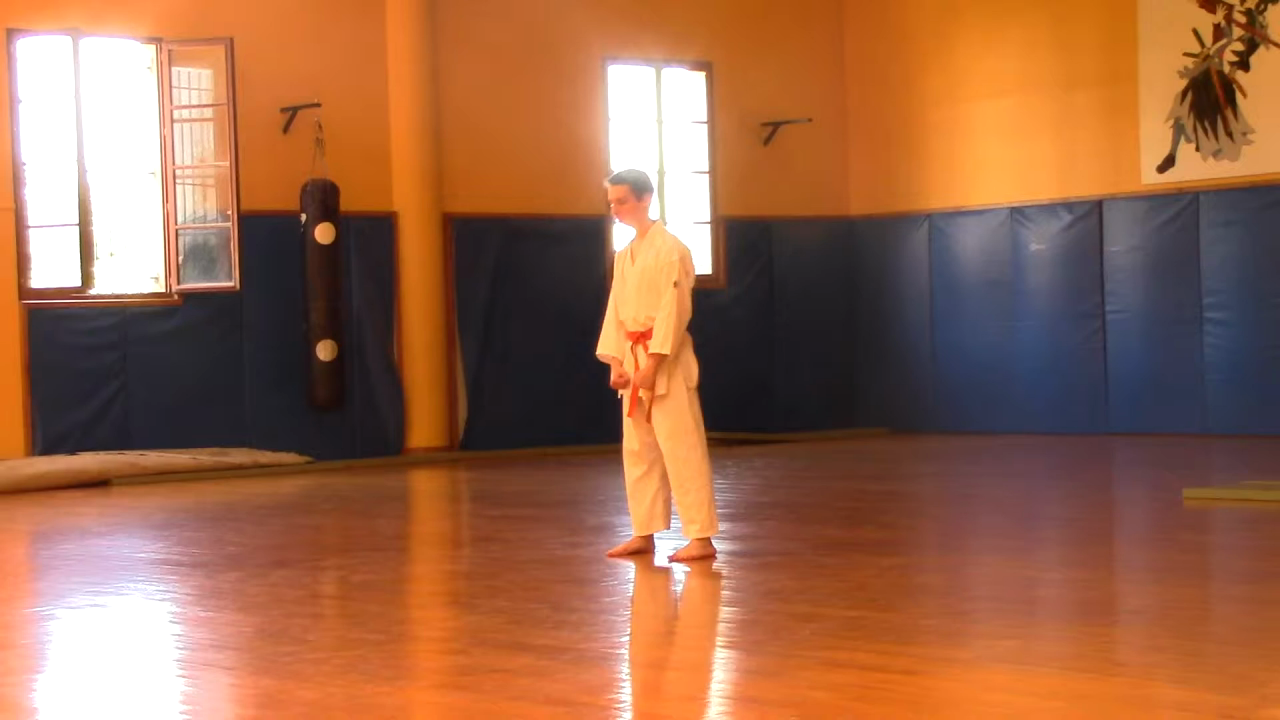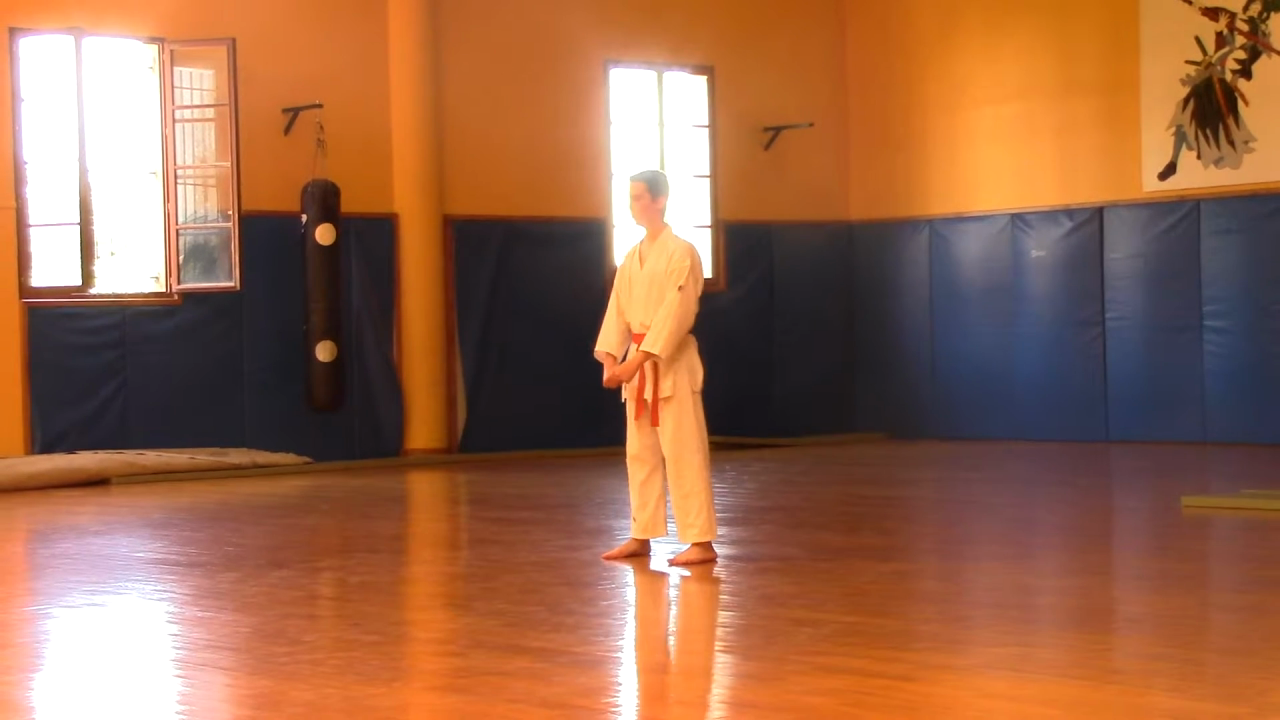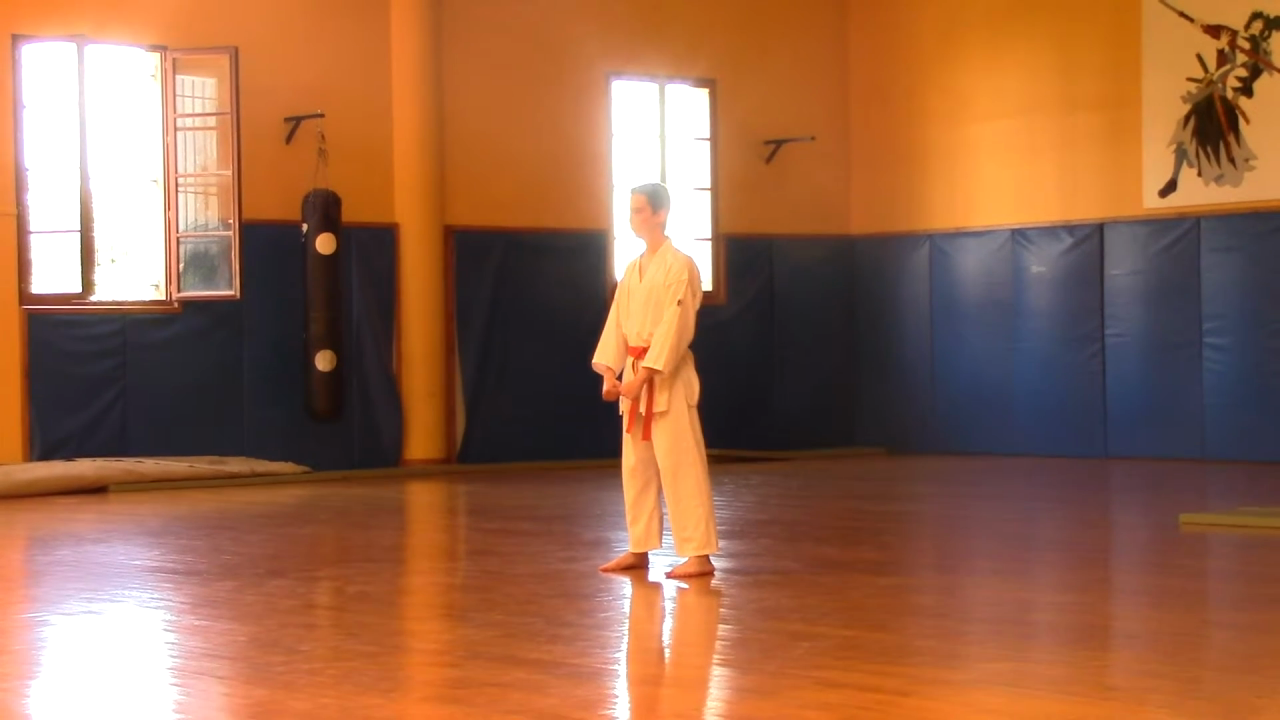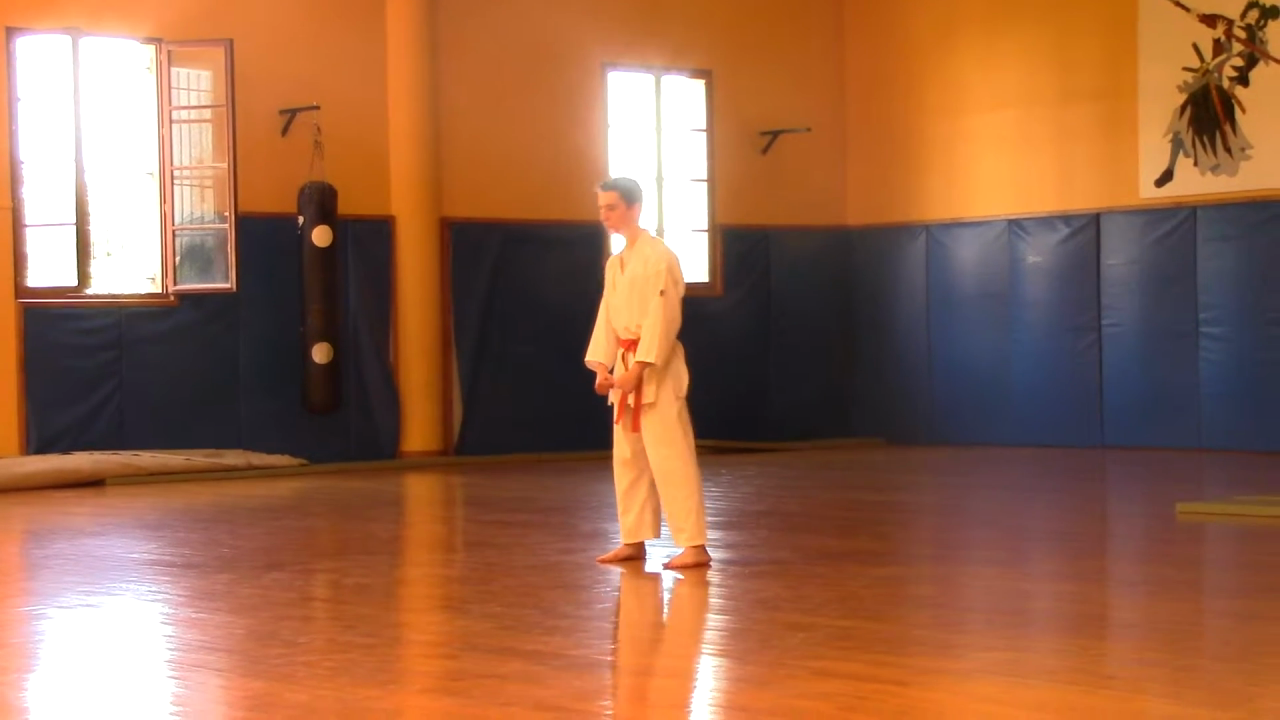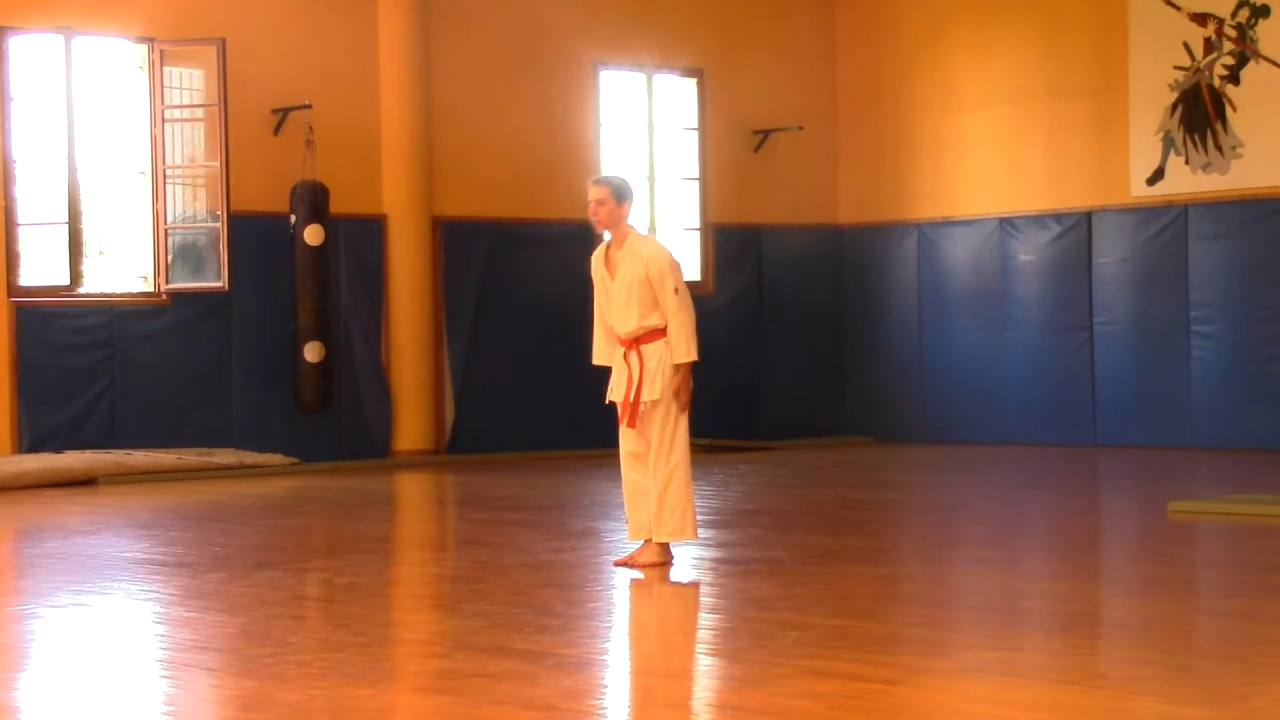
dt=1s
person 1, frame 1
left shoulder: (670, 249)
right shoulder: (624, 255)
left elbow: (674, 312)
right elbow: (616, 311)
left wrist: (652, 363)
right wrist: (616, 362)
left hip: (666, 358)
right hip: (634, 358)
left knee: (681, 447)
right knee: (638, 451)
left ankle: (701, 537)
right ankle: (644, 533)
person 1, frame 2
left shoulder: (681, 252)
right shoulder: (631, 257)
left elbow: (675, 314)
right elbow: (617, 310)
left wrist: (638, 359)
right wrist: (611, 359)
left hip: (671, 361)
right hip: (638, 362)
left knee: (684, 452)
right knee: (641, 454)
left ankle: (701, 542)
right ankle: (642, 535)
person 1, frame 3
left shoulder: (680, 266)
right shoulder: (633, 270)
left elbow: (675, 329)
right elbow: (617, 323)
left wrist: (644, 375)
right wrist: (610, 372)
left hip: (667, 377)
right hip: (634, 375)
left knee: (680, 466)
right knee: (636, 466)
left ankle: (699, 555)
right ankle: (639, 548)
person 1, frame 4
left shoulder: (658, 255)
right shoulder: (615, 262)
left elbow: (663, 318)
right elbow: (608, 318)
left wrist: (638, 368)
right wrist: (602, 367)
left hip: (658, 367)
right hip: (625, 365)
left knee: (671, 457)
right knee: (628, 458)
left ankle: (694, 545)
right ankle: (634, 540)
person 1, frame 5
left shoulder: (652, 253)
right shoulder: (599, 258)
left elbow: (679, 311)
left wrist: (683, 368)
right wrist: (615, 368)
left hip: (660, 362)
right hip: (627, 364)
left knee: (664, 456)
right knee: (634, 459)
left ankle: (661, 544)
right ankle: (647, 540)
